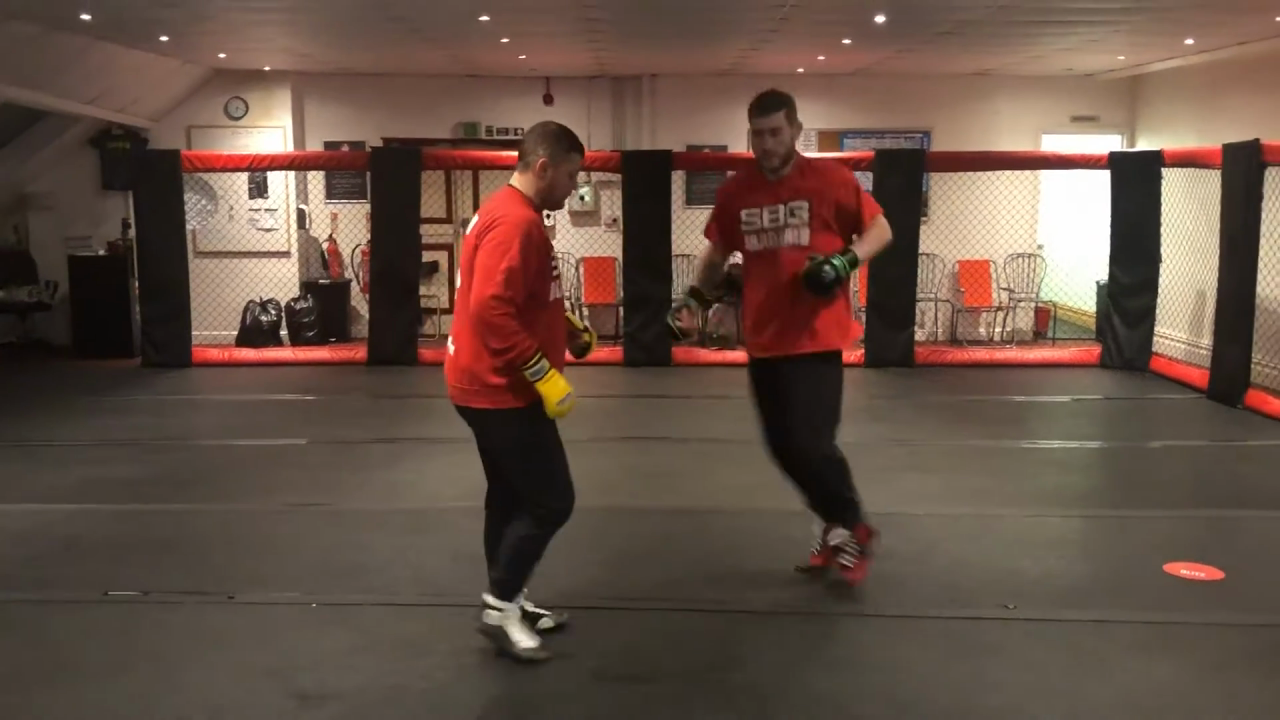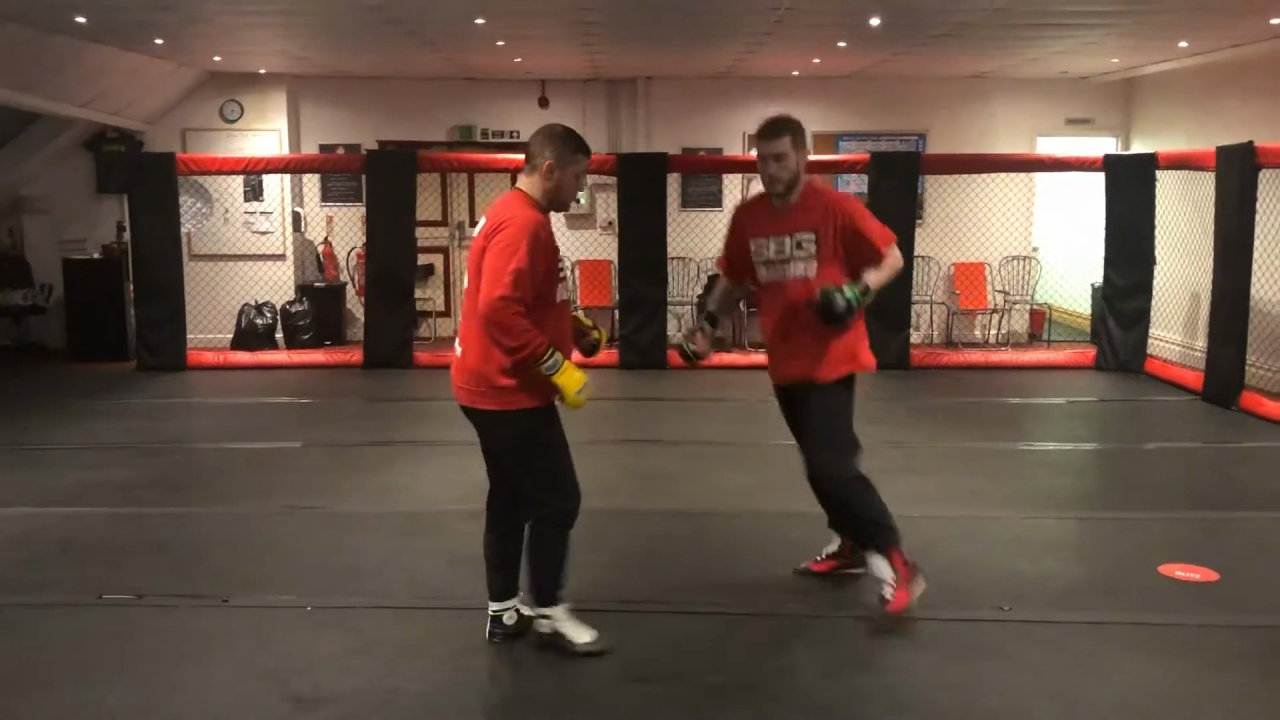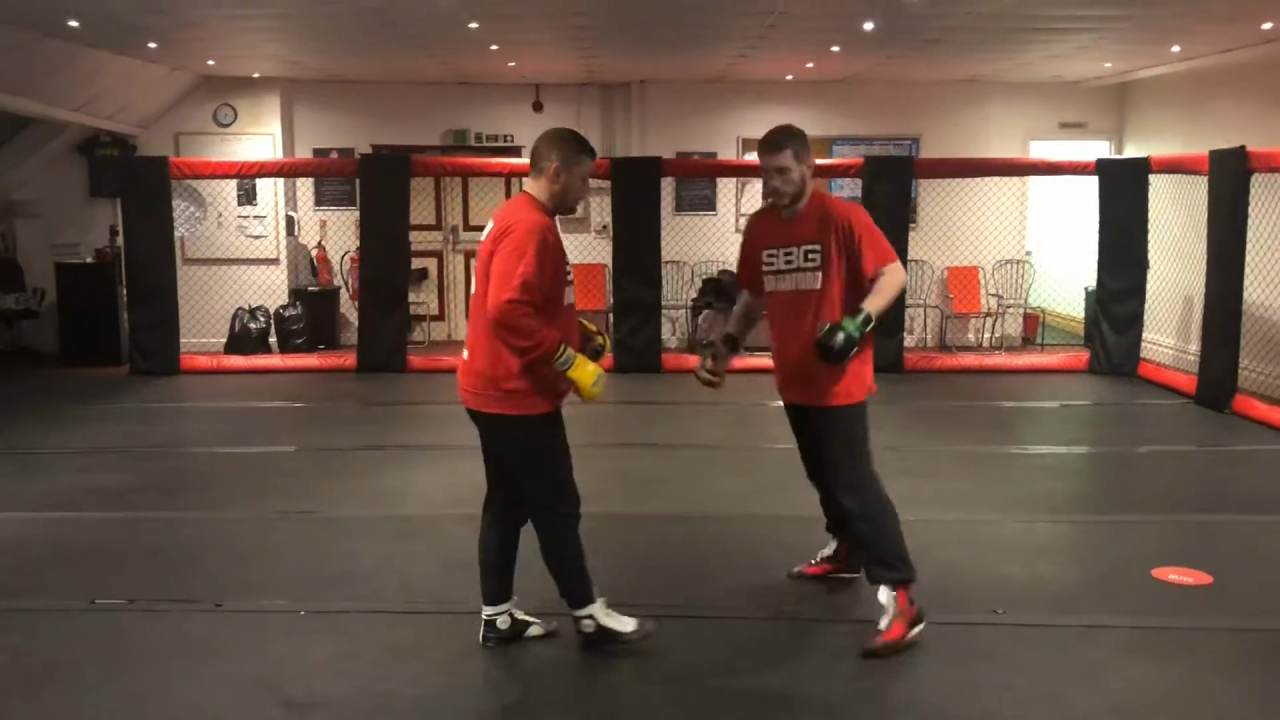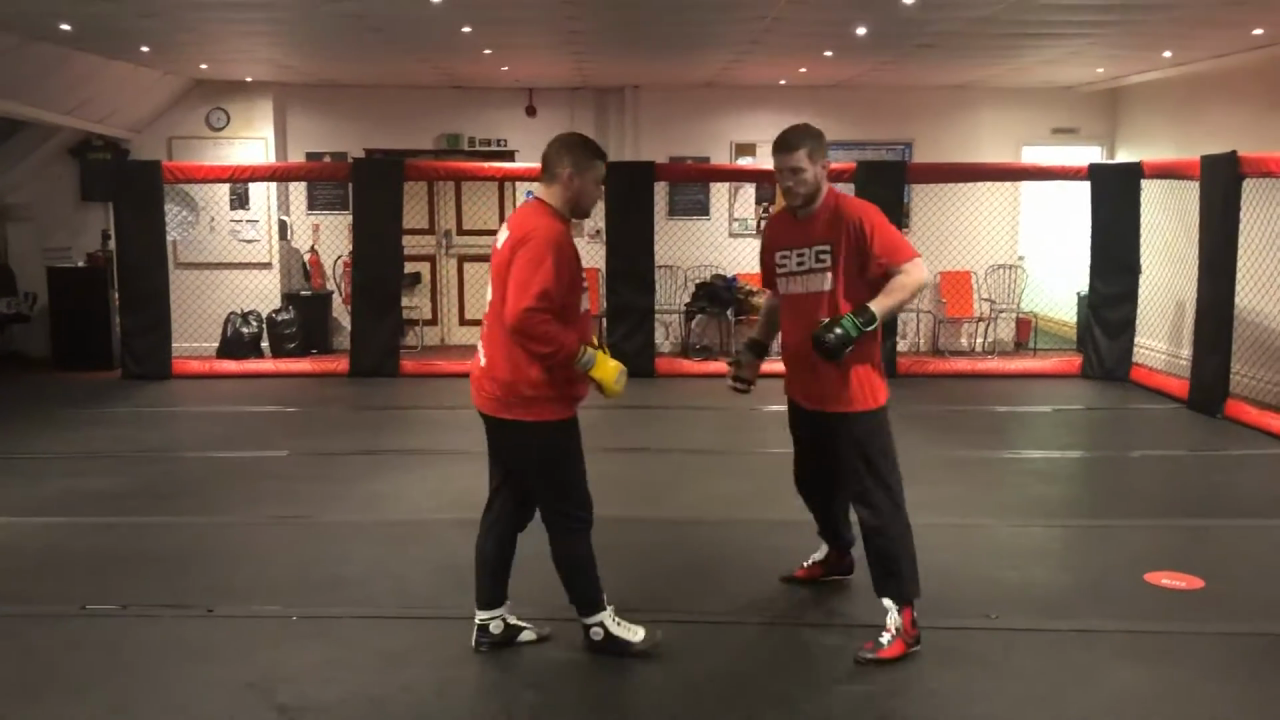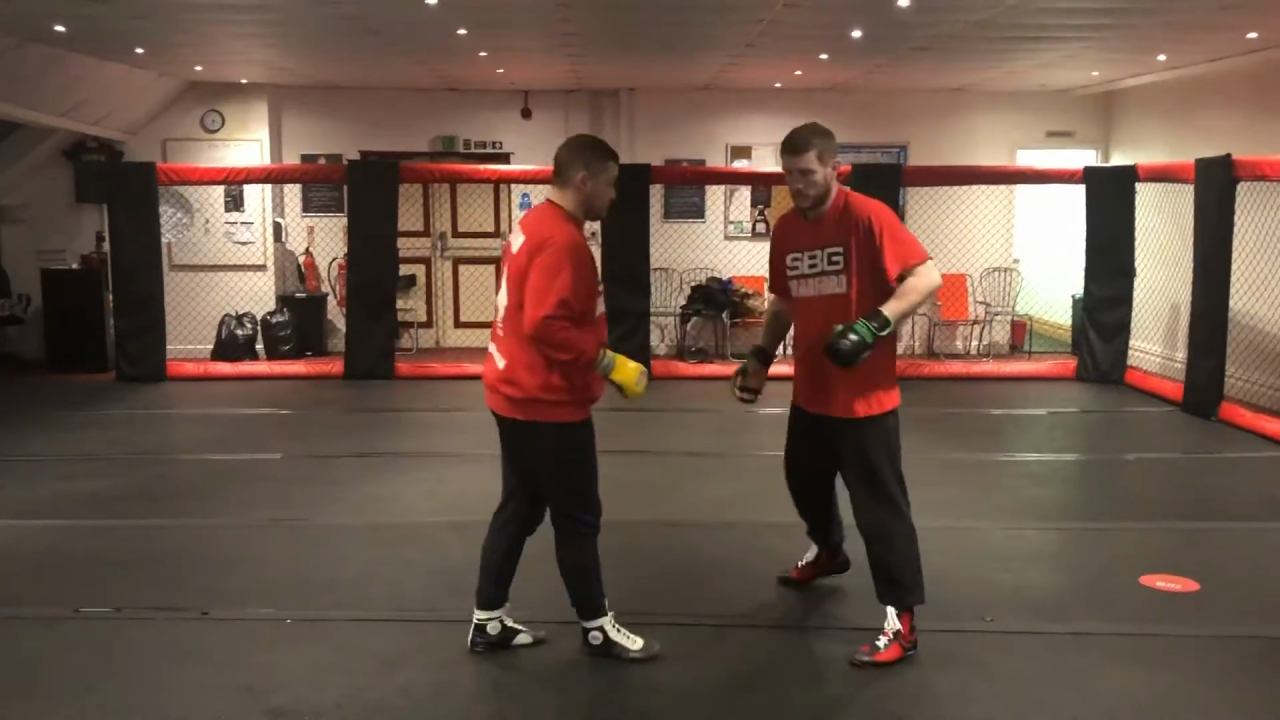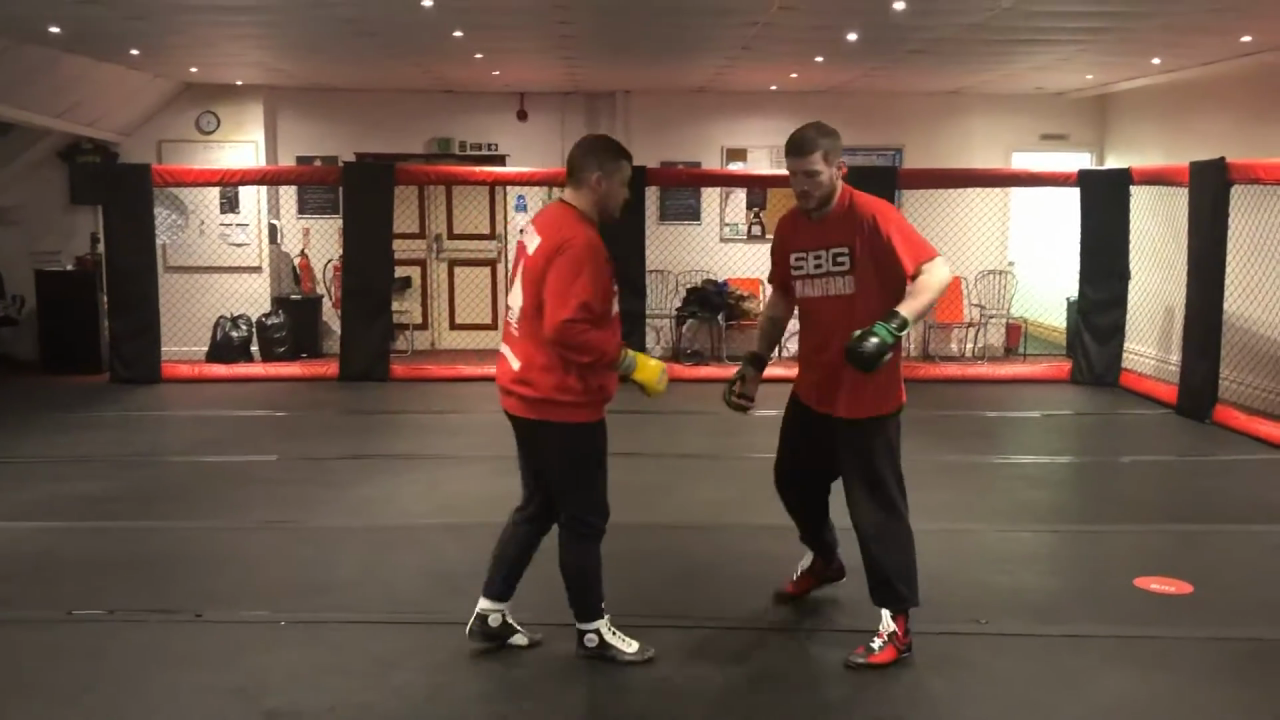
dt=0.1s
person 1, frame 1
left shoulder: (511, 211)
right shoulder: (515, 222)
right elbow: (492, 310)
left wrist: (568, 329)
right wrist: (544, 376)
left hip: (494, 386)
right hip: (501, 390)
left knee: (512, 497)
right knee: (551, 499)
left ankle: (506, 604)
right ankle: (501, 607)
person 1, frame 2
left shoulder: (515, 214)
right shoulder: (523, 224)
right elbow: (502, 310)
left wrist: (576, 327)
right wrist: (559, 368)
left hip: (493, 387)
right hip: (509, 392)
left knee: (510, 498)
right knee: (557, 501)
left ankle: (504, 610)
right ankle: (548, 613)
person 1, frame 3
left shoulder: (519, 216)
right shoulder: (530, 228)
right elbow: (511, 312)
left wrist: (580, 330)
right wrist: (572, 362)
left hip: (499, 390)
right hip: (518, 396)
left knee: (507, 503)
right knee: (557, 508)
left ankle: (497, 615)
right ankle: (588, 615)
person 1, frame 4
left shoulder: (527, 220)
right shoulder: (546, 235)
right elbow: (528, 320)
left wrist: (584, 342)
right wrist: (592, 362)
left hip: (505, 393)
right hip: (533, 402)
left knee: (508, 507)
right knee: (569, 514)
left ankle: (490, 619)
right ankle: (597, 622)
person 1, frame 5
left shoulder: (537, 222)
right shoulder: (562, 240)
right elbow: (547, 326)
left wrist: (595, 340)
right wrist: (611, 365)
left hip: (517, 394)
right hip: (549, 404)
left knee: (520, 508)
right knee: (578, 518)
left ankle: (488, 620)
right ankle: (597, 627)
person 1, frame 6
left shoulder: (547, 222)
right shoulder: (579, 242)
right elbow: (569, 329)
left wrist: (613, 353)
right wrist: (632, 365)
left hip: (530, 391)
right hip: (562, 403)
left knee: (539, 506)
right knee: (584, 518)
left ankle: (490, 611)
right ankle: (592, 630)
person 2, frame 1
left shoulder: (830, 179)
right shoulder: (736, 190)
left elbow: (880, 230)
right elbow: (717, 251)
left wrist: (845, 261)
right wrist: (695, 296)
left hip: (816, 338)
right hip: (764, 340)
left knee: (810, 441)
right knee: (784, 443)
left ankle: (854, 528)
right ankle: (834, 526)
person 2, frame 2
left shoulder: (836, 206)
right shoulder: (747, 216)
left elbow: (892, 255)
right elbow: (731, 279)
left wrist: (856, 292)
right wrist: (708, 323)
left hip: (831, 359)
right hip: (786, 364)
left knee: (832, 462)
right knee: (821, 461)
left ankle: (893, 563)
right ankle: (852, 543)
person 2, frame 3
left shoulder: (842, 217)
right shoulder: (759, 227)
left elbow: (893, 274)
right elbow: (753, 295)
left wrist: (858, 321)
right wrist: (726, 343)
left hip: (839, 381)
right hip: (795, 381)
left knee: (853, 487)
right knee: (826, 478)
left ankle: (899, 599)
right ankle: (845, 549)
person 2, frame 4
left shoulder: (857, 217)
right shoulder: (776, 227)
left elbow: (914, 274)
left wrist: (860, 321)
right wrist: (754, 349)
left hip: (852, 387)
right hip: (802, 387)
left knee: (874, 496)
right knee: (812, 480)
left ankle: (901, 615)
right ankle: (837, 553)
person 2, frame 5
left shoulder: (868, 217)
right shoulder: (785, 229)
left elbow: (927, 277)
left wrist: (872, 326)
right wrist: (761, 357)
left hip: (865, 393)
right hip: (810, 391)
left knee: (879, 503)
right knee: (804, 479)
left ankle: (900, 618)
right ankle: (827, 551)
person 2, frame 6
left shoulder: (872, 217)
right shoulder: (789, 228)
left elbow: (937, 273)
left wrist: (890, 327)
right wrist: (754, 363)
left hip: (867, 394)
right hip: (811, 389)
left knee: (876, 506)
right knee: (793, 480)
left ankle: (896, 623)
right ankle: (822, 559)
